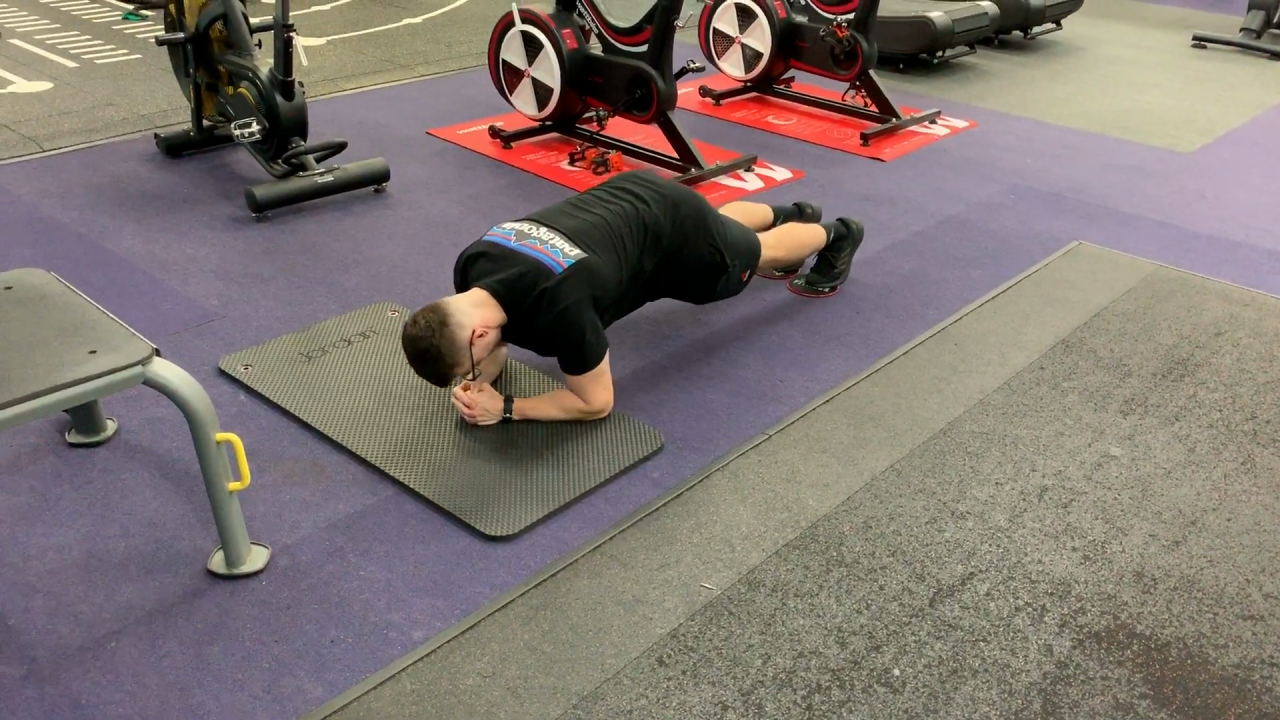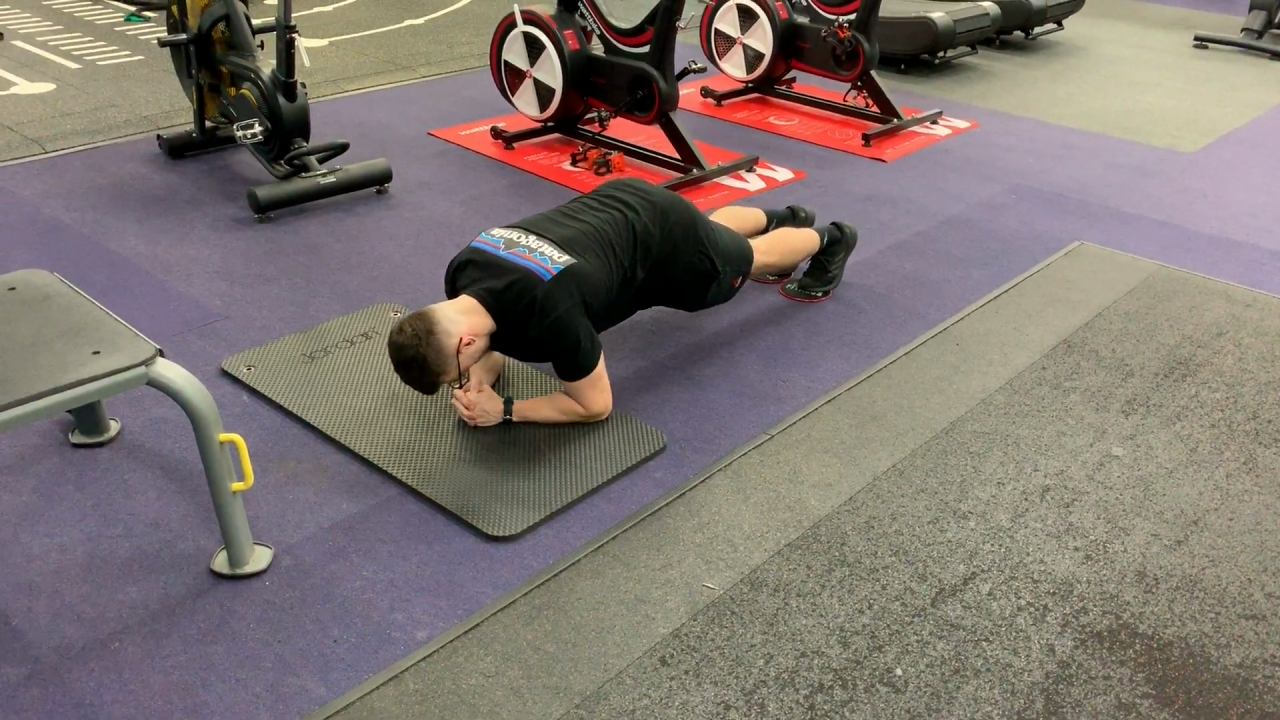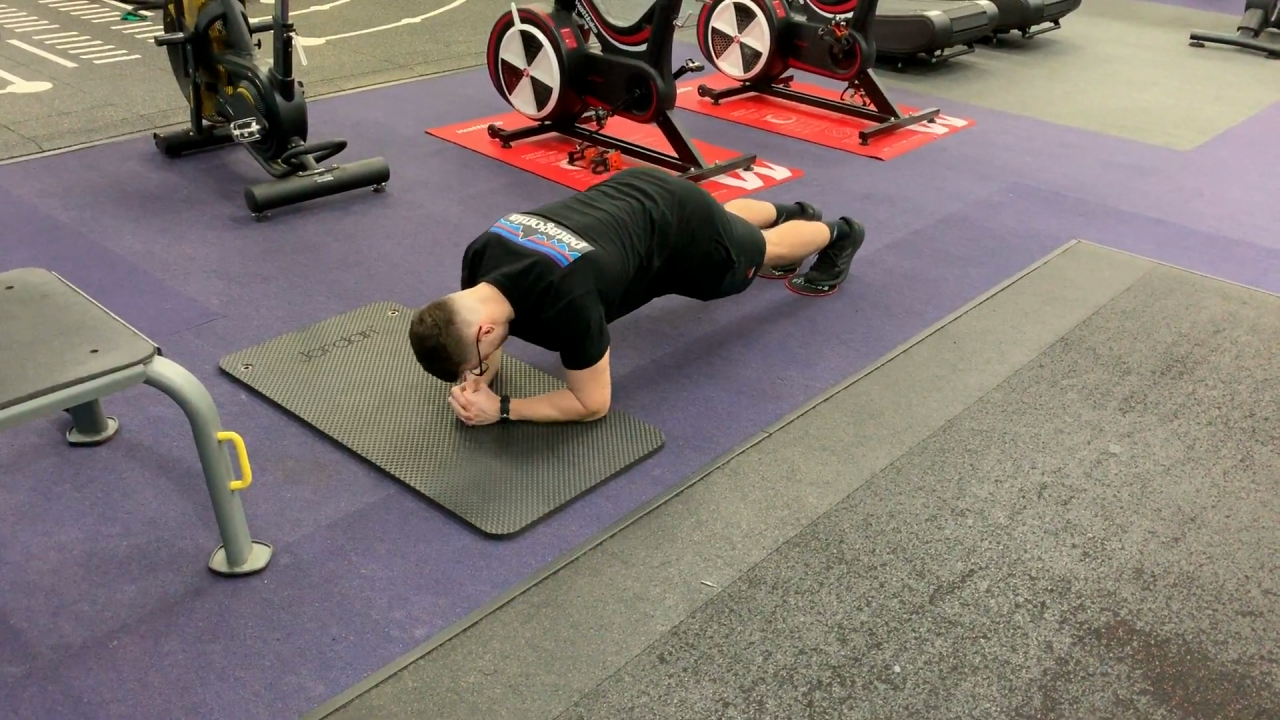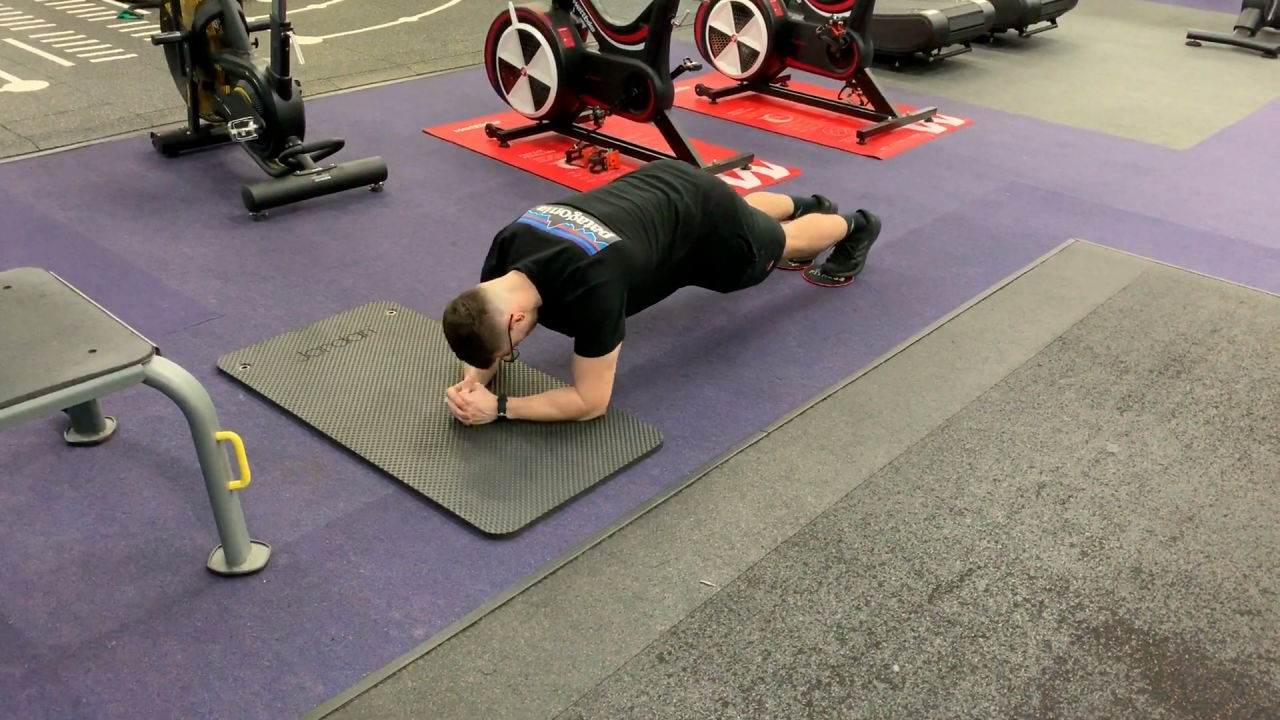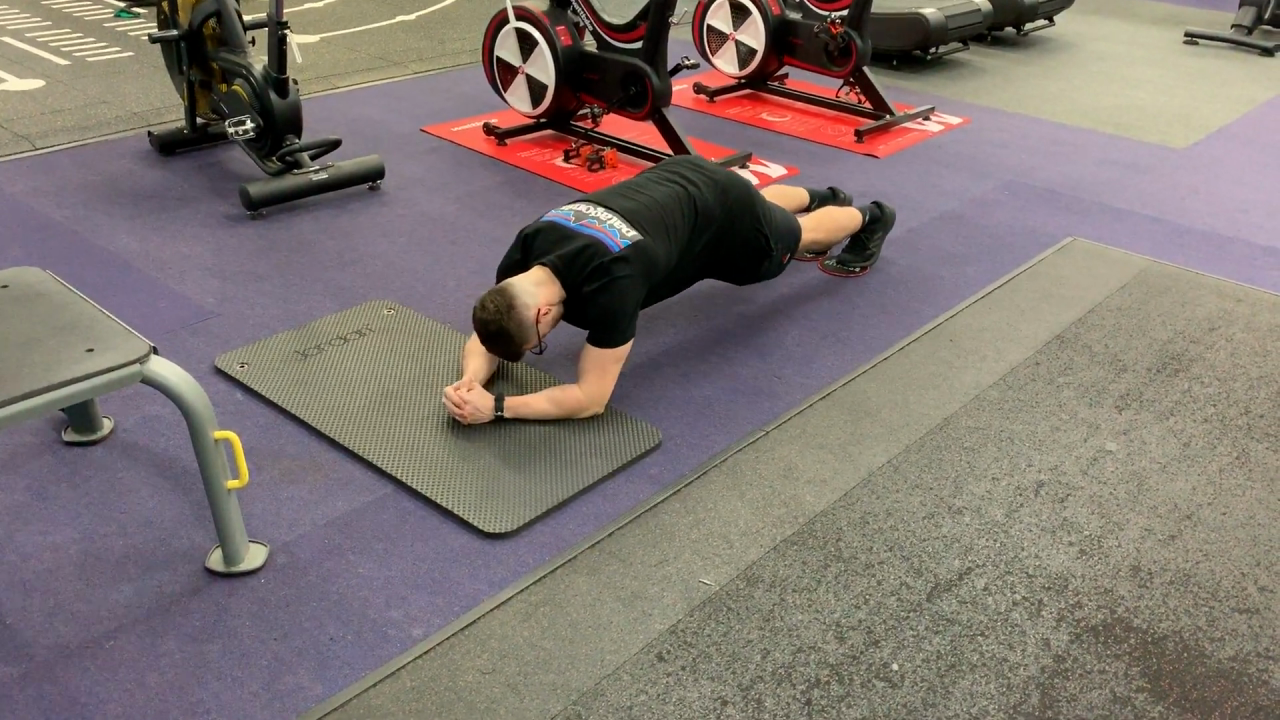
dt=0.4s
person 1, frame 1
left shoulder: (558, 306)
right shoulder: (472, 267)
left elbow: (597, 402)
right elbow: (496, 346)
left wrist: (504, 407)
right wrist: (477, 382)
left hip: (675, 230)
right hip: (630, 196)
left knee: (758, 253)
right knee: (725, 225)
left ankle: (835, 236)
right ankle: (792, 214)
person 1, frame 2
left shoulder: (549, 313)
right shoulder: (463, 274)
left elbow: (596, 405)
right elbow: (492, 347)
left wrist: (503, 409)
right wrist: (479, 382)
left hip: (666, 240)
right hip: (621, 204)
left knee: (750, 259)
right knee: (716, 230)
left ankle: (829, 239)
right ankle: (785, 218)
person 1, frame 3
left shoulder: (565, 300)
right shoulder: (480, 260)
left elbow: (593, 404)
right elbow: (484, 350)
left wrist: (501, 407)
right wrist: (473, 382)
left hip: (683, 231)
right hip: (636, 193)
left knee: (764, 250)
right knee: (726, 218)
left ankle: (837, 234)
right ankle: (791, 214)
person 1, frame 4
left shoulder: (589, 289)
right shoulder: (507, 251)
left elbow: (591, 402)
right elbow: (485, 339)
left wrist: (499, 408)
right wrist: (473, 380)
left hip: (704, 218)
right hip: (659, 185)
left knee: (782, 243)
right knee: (748, 211)
left ankle: (855, 227)
right ankle: (807, 206)
person 1, frame 5
left shoulder: (609, 286)
right shoulder: (528, 249)
left elbow: (590, 398)
right elbow: (486, 333)
left wrist: (495, 408)
right wrist: (469, 382)
left hip: (723, 211)
right hip: (678, 180)
left knee: (796, 236)
right knee: (768, 207)
left ankle: (868, 219)
right ankle: (823, 198)
